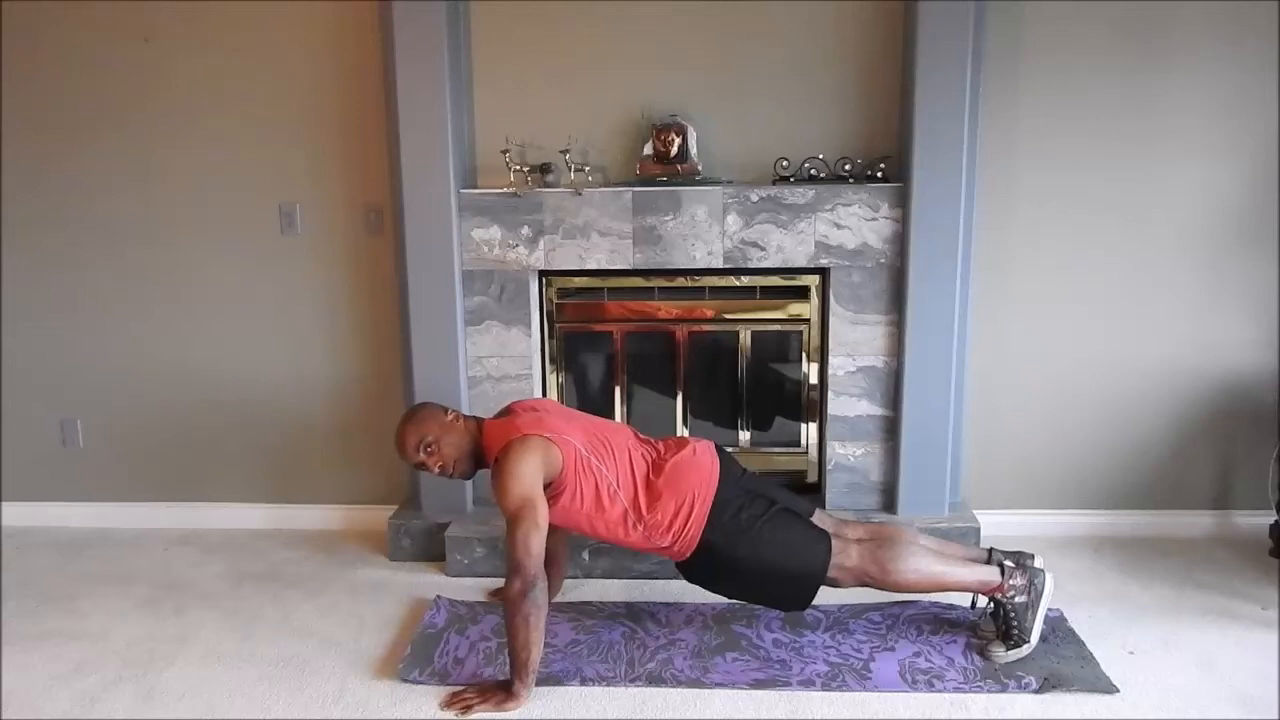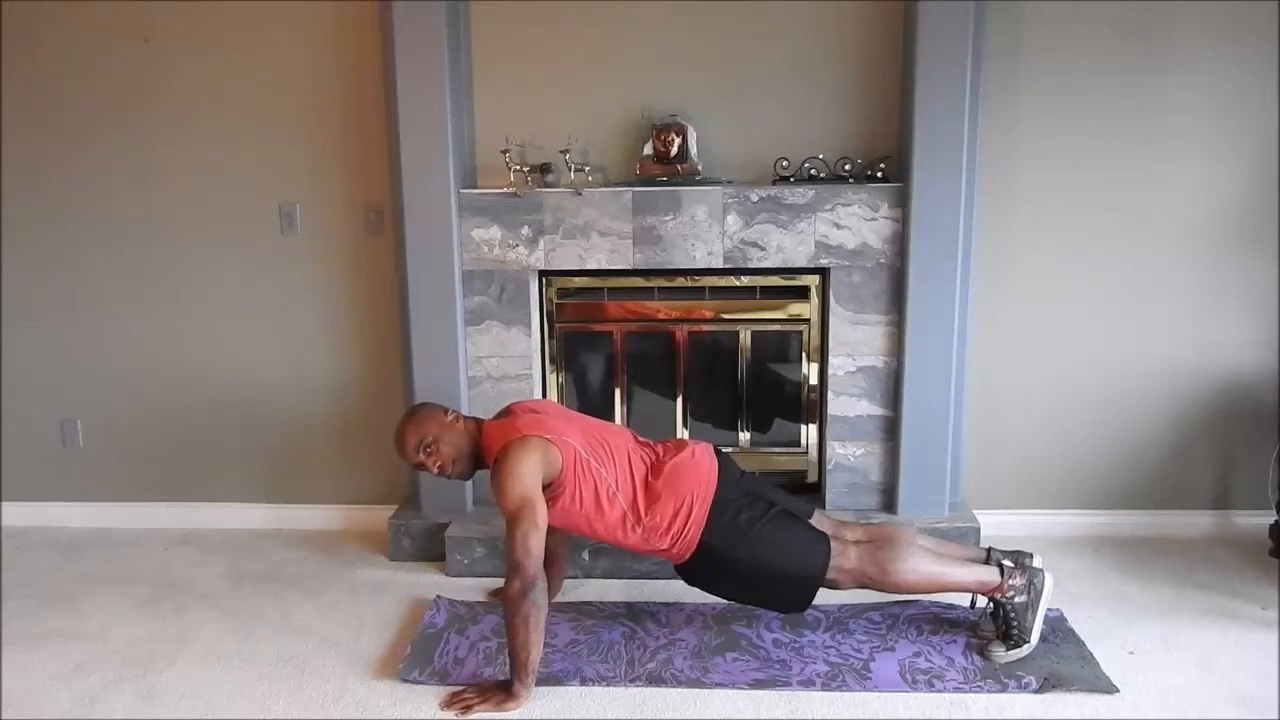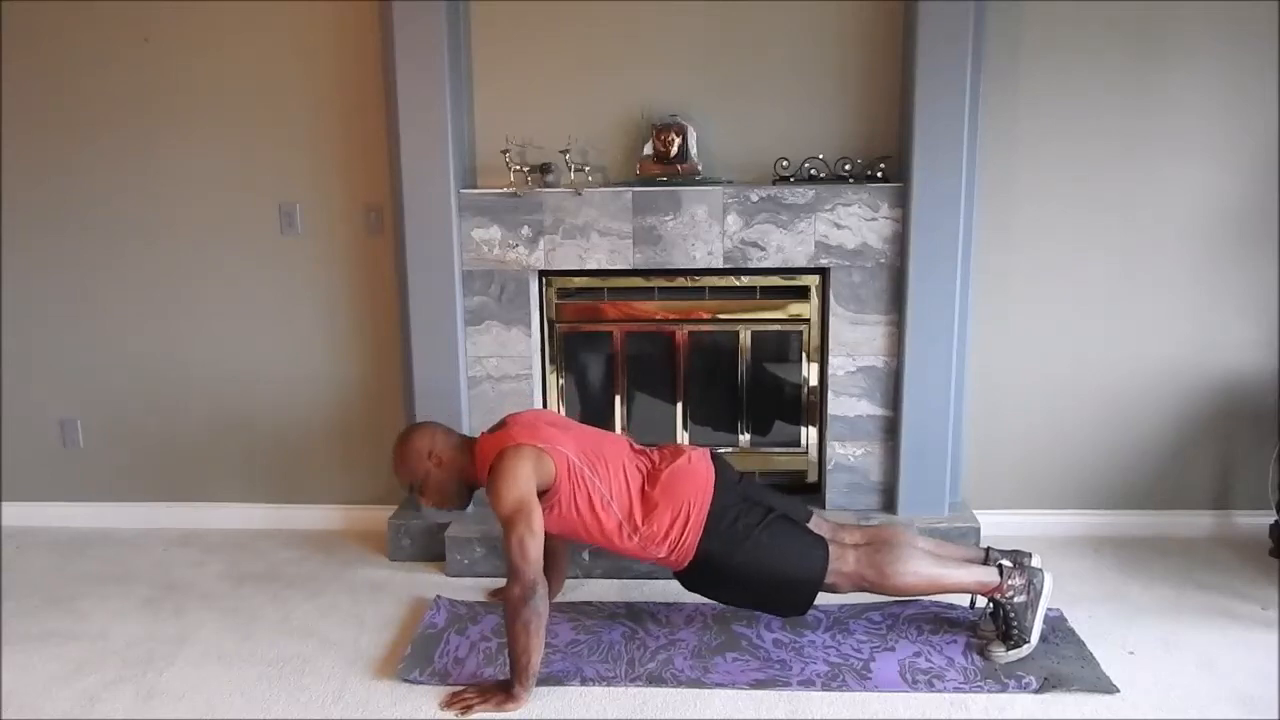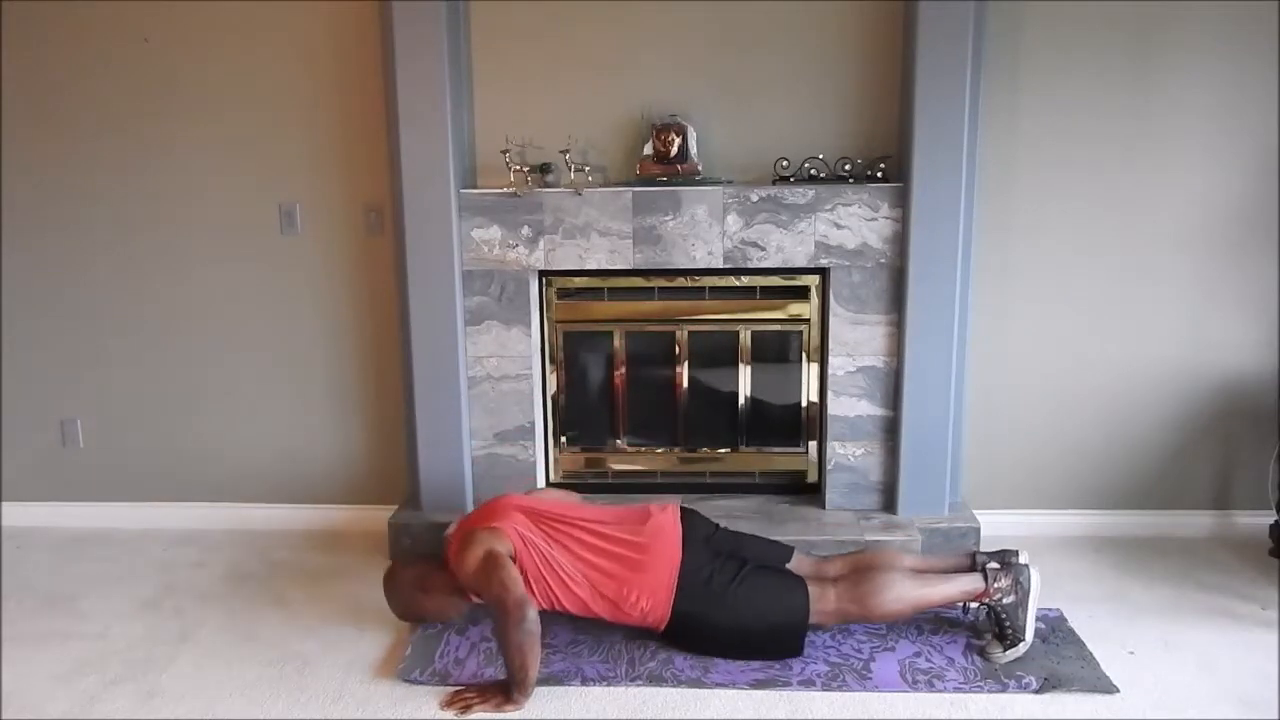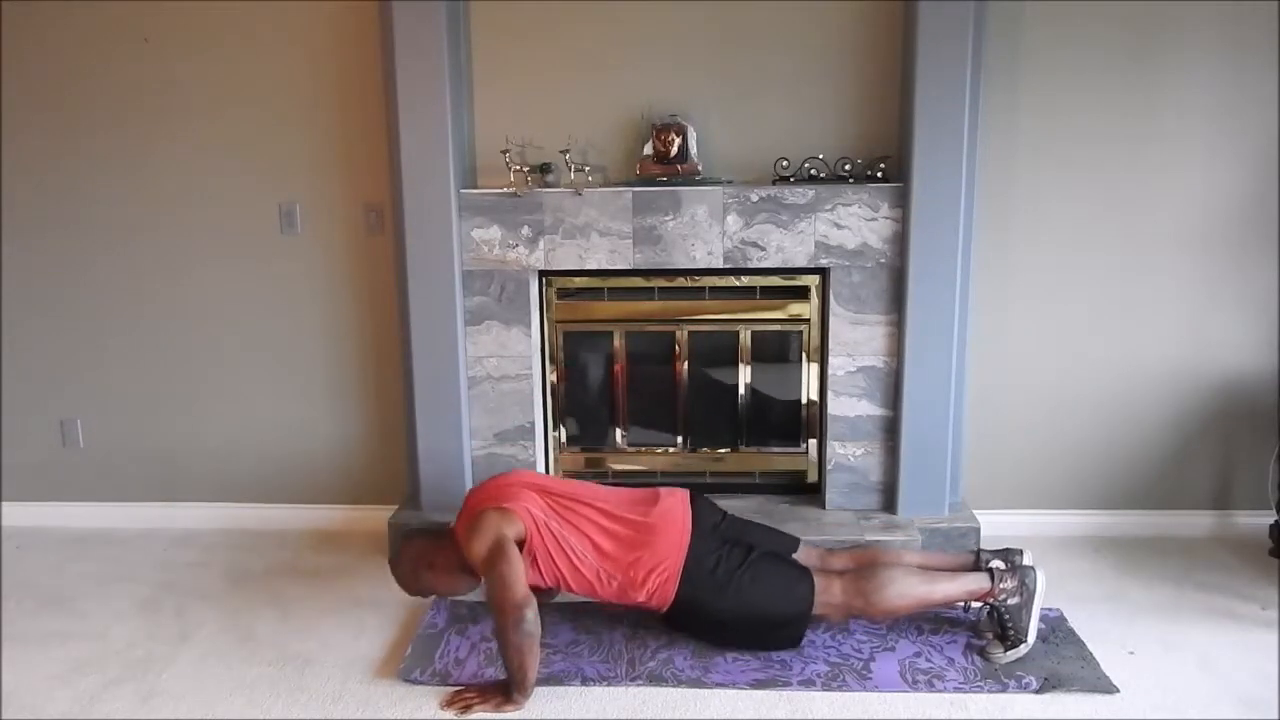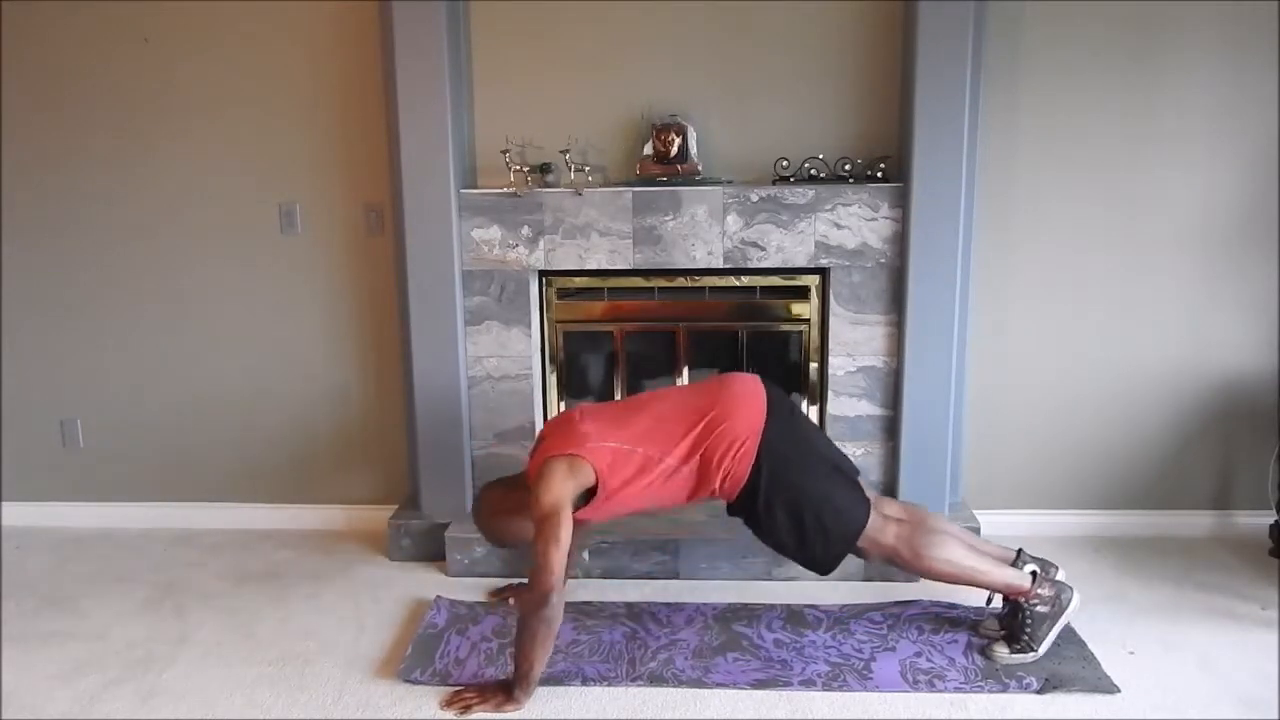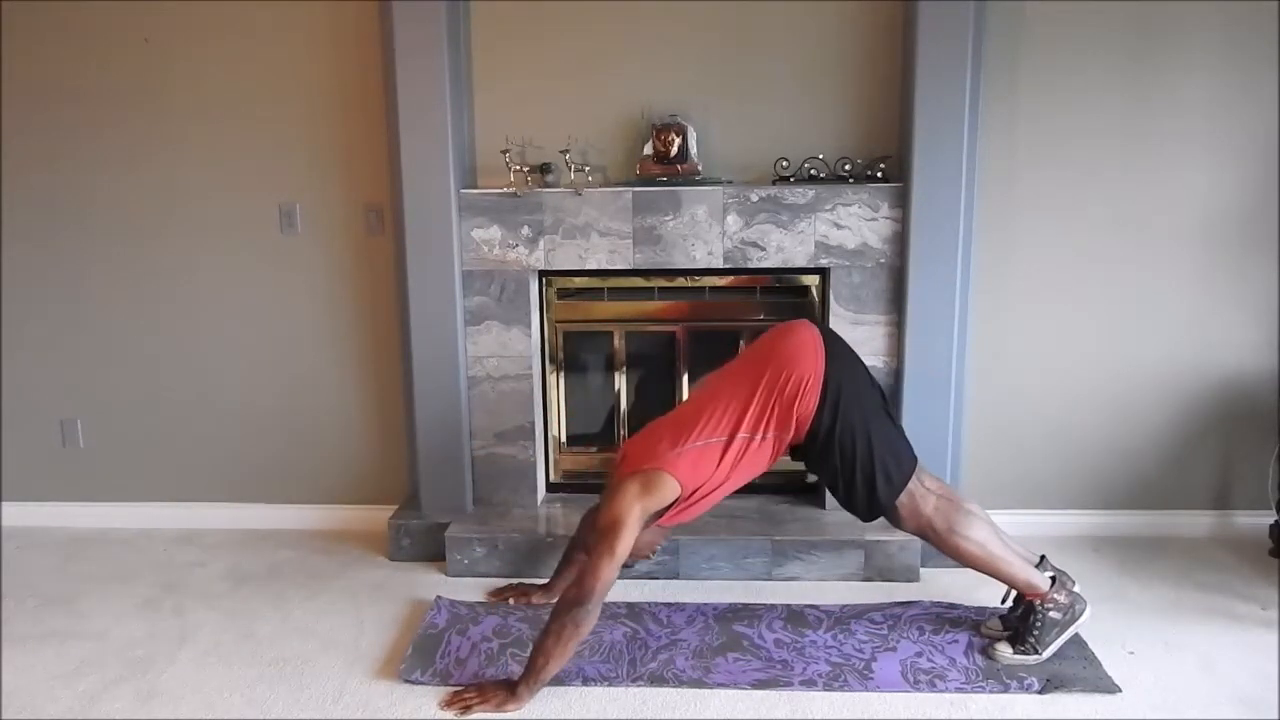
dt=0.7s
person 1, frame 1
left shoulder: (513, 462)
right shoulder: (517, 421)
left elbow: (524, 581)
right elbow: (557, 515)
right wrist: (542, 591)
left hip: (698, 515)
right hip: (699, 473)
left knee: (853, 563)
right knee: (845, 537)
left ankle: (1008, 582)
right ankle: (1000, 561)
person 1, frame 2
left shoulder: (512, 462)
right shoulder: (517, 421)
left elbow: (524, 581)
right elbow: (557, 515)
right wrist: (540, 593)
left hip: (697, 517)
right hip: (696, 475)
left knee: (851, 565)
right knee: (843, 536)
left ankle: (1010, 581)
right ankle: (997, 560)
person 1, frame 3
left shoulder: (505, 472)
right shoulder: (511, 432)
left elbow: (526, 587)
right wrist: (542, 594)
left hip: (696, 526)
right hip: (695, 479)
left knee: (850, 570)
right knee: (843, 541)
left ankle: (1007, 583)
right ankle: (998, 561)
person 1, frame 4
left shoulder: (471, 554)
right shoulder: (494, 520)
left elbow: (516, 609)
right elbow: (567, 498)
left hip: (678, 592)
right hip: (671, 535)
left knee: (834, 603)
right knee: (825, 569)
left ankle: (997, 586)
right ankle: (986, 565)
person 1, frame 5
left shoulder: (479, 535)
right shoulder: (495, 497)
left elbow: (517, 609)
right wrist: (545, 578)
left hip: (681, 574)
right hip: (678, 517)
left knee: (839, 596)
right knee: (830, 563)
left ankle: (1000, 586)
right ankle: (992, 563)
person 1, frame 6
left shoulder: (549, 484)
right shoulder: (557, 445)
left elbow: (546, 598)
right wrist: (541, 587)
left hip: (746, 442)
right hip: (748, 409)
left knee: (879, 537)
right knee: (879, 515)
left ankle: (1037, 590)
right ankle: (1025, 569)
person 1, frame 7
left shoulder: (629, 502)
right shoulder: (630, 479)
left elbow: (584, 602)
right elbow: (589, 541)
right wrist: (546, 587)
left hip: (810, 378)
right hip: (804, 358)
left knee: (913, 506)
right knee: (914, 493)
left ankle: (1052, 596)
right ankle: (1038, 580)
